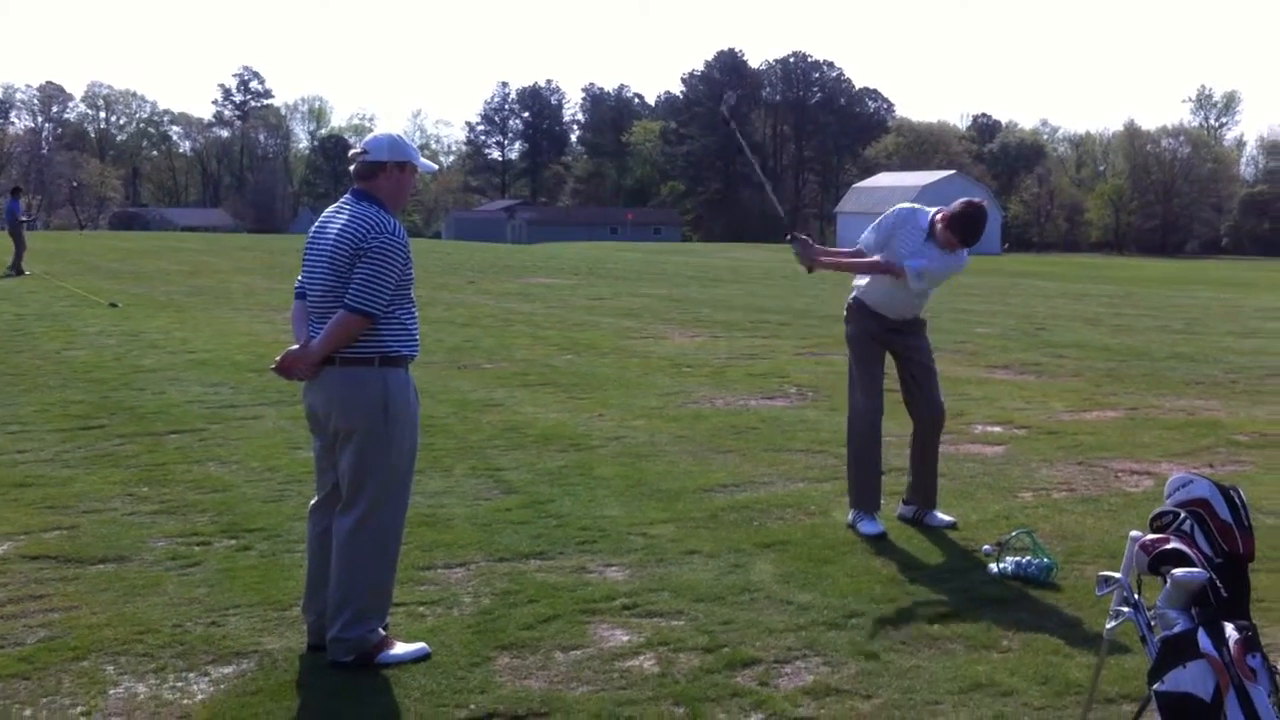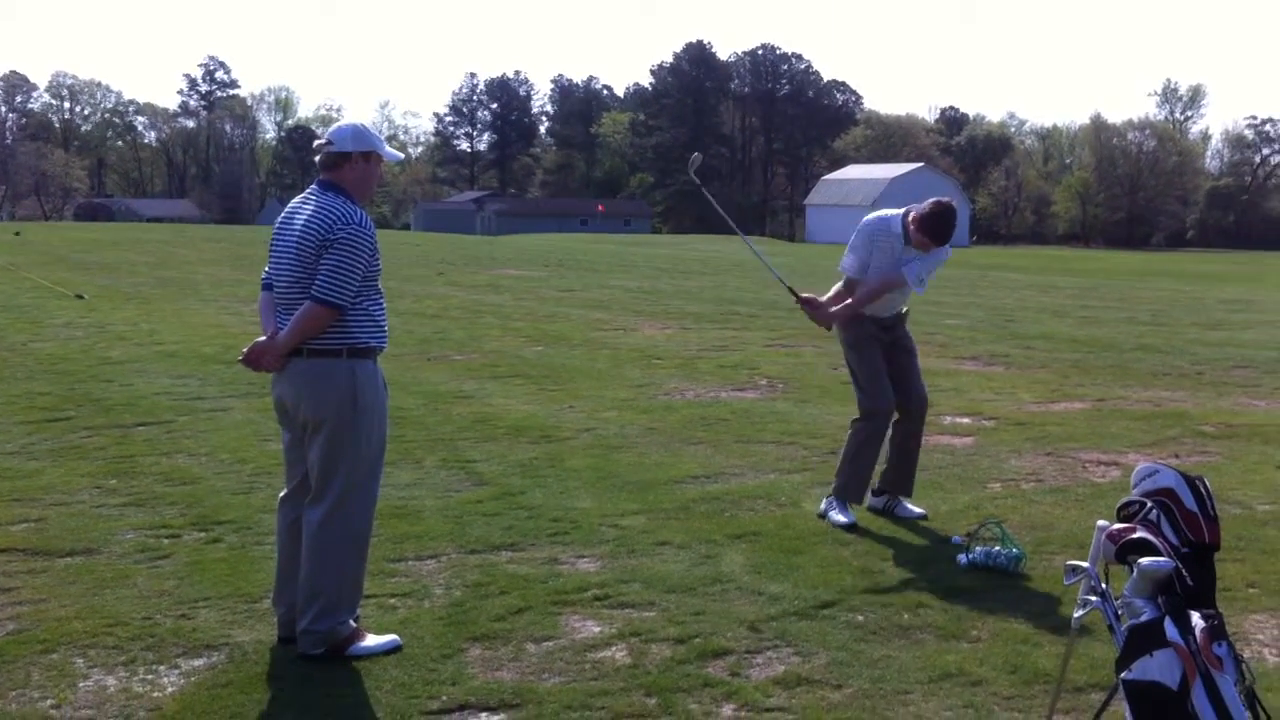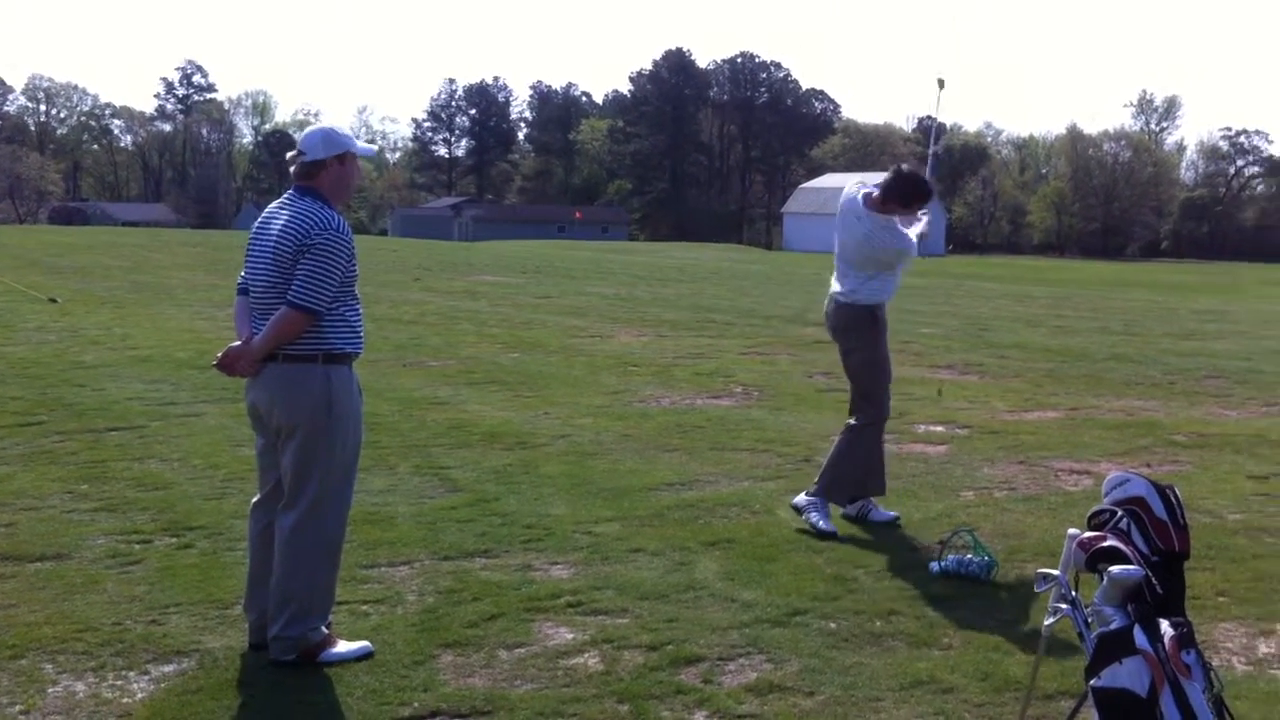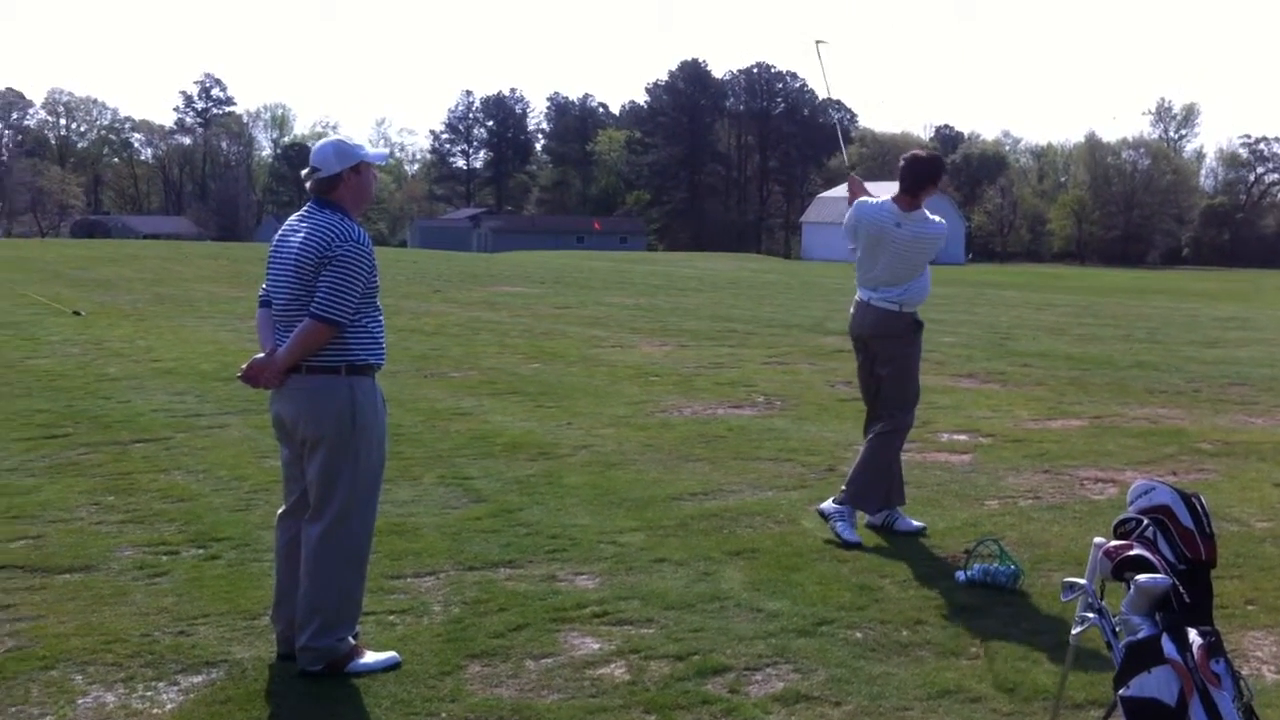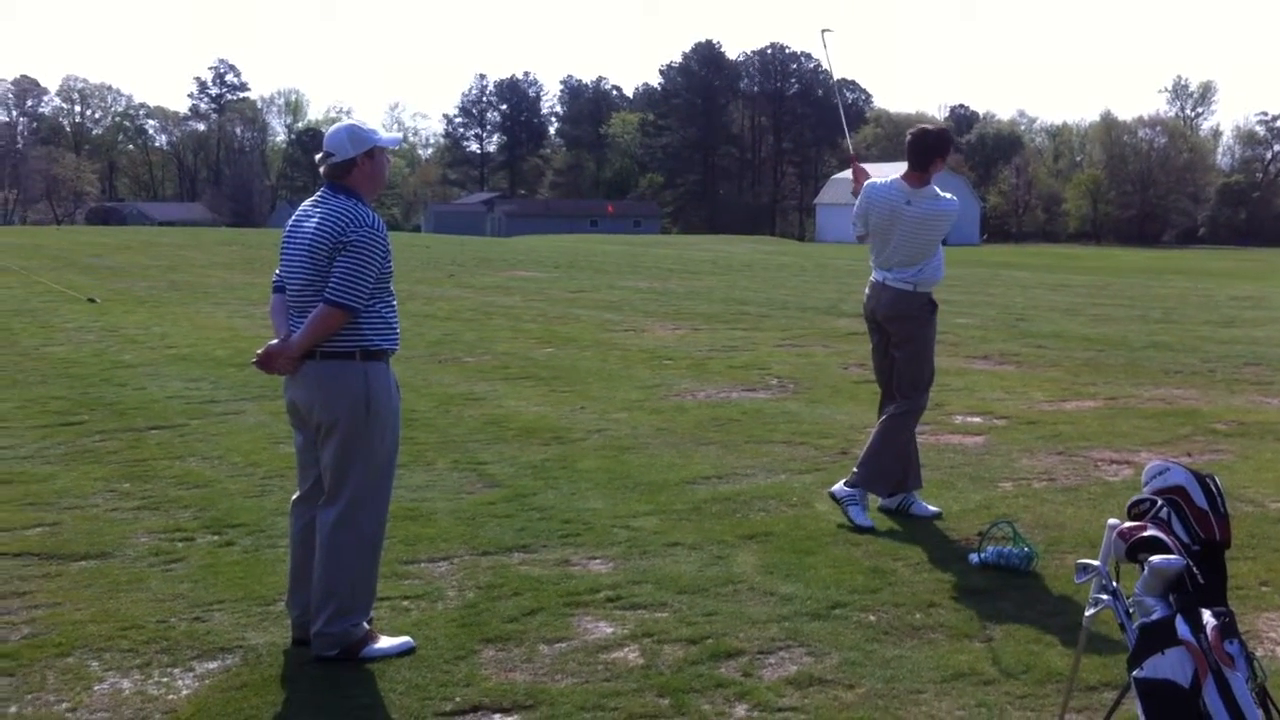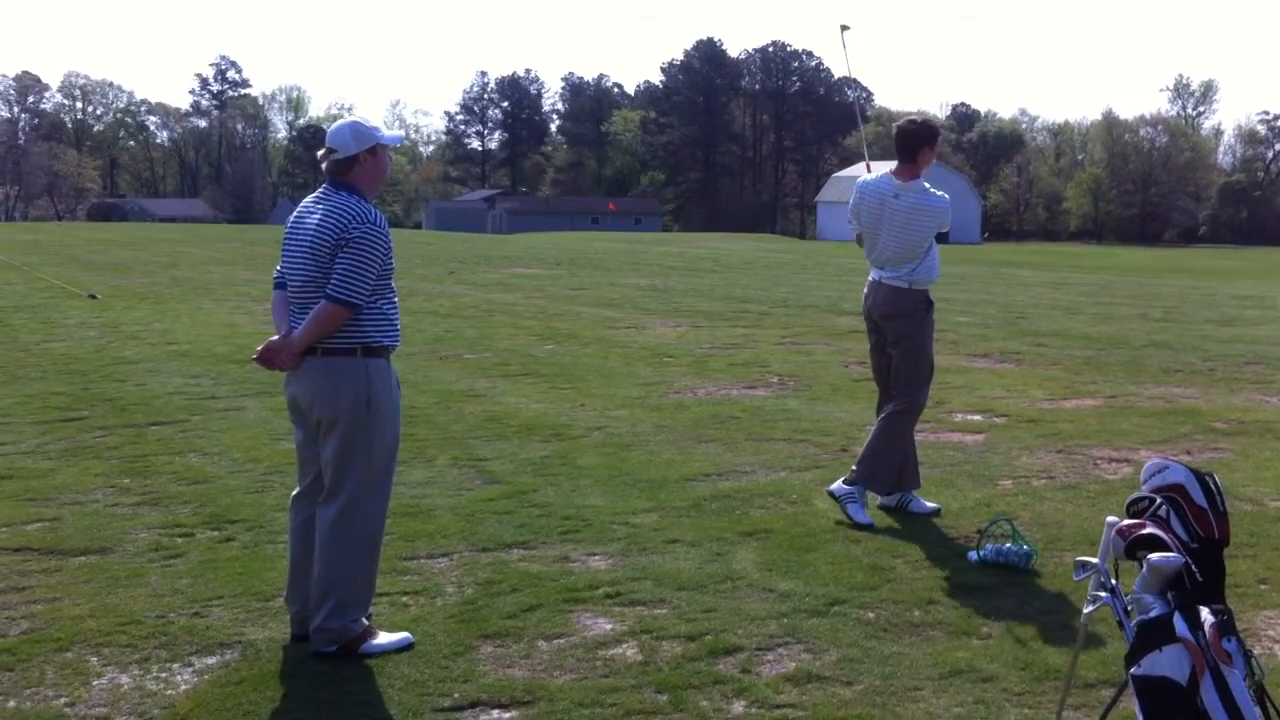
dt=0.4s
person 1, frame 1
left shoulder: (326, 221)
right shoulder: (385, 232)
left elbow: (303, 297)
right elbow: (357, 314)
left wrist: (305, 352)
right wrist: (309, 357)
left hip: (326, 383)
right hip: (373, 384)
left knee: (331, 505)
right knee: (371, 512)
left ankle: (324, 624)
right ankle: (355, 638)
person 1, frame 2
left shoulder: (293, 211)
right shoulder: (351, 221)
left elbow: (270, 288)
right elbow: (325, 305)
left wrist: (274, 343)
right wrist: (277, 348)
left hip: (295, 375)
right hip: (342, 375)
left knee: (301, 496)
right knee: (340, 504)
left ankle: (294, 616)
right ankle: (326, 630)
person 1, frame 3
left shoulder: (270, 216)
right shoulder: (329, 227)
left elbow: (246, 293)
right elbow: (301, 310)
left wrist: (247, 348)
right wrist: (252, 354)
left hip: (269, 380)
right hip: (316, 381)
left knee: (273, 502)
right knee: (313, 510)
left ankle: (266, 622)
right ankle: (297, 636)
person 1, frame 4
left shoulder: (291, 230)
right shoulder: (349, 238)
left elbow: (268, 304)
right elbow: (324, 322)
left wrist: (271, 360)
right wrist: (276, 366)
left hip: (294, 392)
right hip: (339, 392)
left knee: (300, 513)
right knee: (339, 521)
left ankle: (294, 632)
right ankle: (325, 646)
person 1, frame 5
left shoulder: (303, 215)
right shoulder: (362, 224)
left elbow: (282, 291)
right elbow: (338, 307)
left wrist: (284, 345)
right wrist: (291, 351)
left hip: (308, 378)
right hip: (353, 378)
left knee: (314, 500)
right knee: (353, 506)
left ankle: (309, 618)
right ankle: (340, 632)
person 1, frame 6
left shoulder: (305, 211)
right shoulder: (365, 221)
left elbow: (283, 286)
right elbow: (340, 304)
left wrist: (286, 341)
right wrist: (293, 348)
left hip: (309, 374)
right hip: (355, 375)
left knee: (314, 495)
right knee: (353, 502)
left ankle: (307, 614)
right ankle: (338, 628)
person 2, frame 1
left shoulder: (955, 260)
right shoulder: (905, 215)
left elbow: (885, 268)
right elbow: (860, 253)
left wrist: (823, 262)
right wrist: (819, 253)
left hip: (908, 325)
right hip: (866, 316)
left knee: (931, 412)
right knee: (866, 412)
left ankle: (917, 503)
right ankle: (862, 508)
person 2, frame 2
left shoulder: (937, 249)
right shoulder: (874, 227)
left elbow: (883, 289)
right elbow: (851, 282)
left wrist: (835, 309)
right wrist: (827, 305)
left hip: (891, 320)
right hip: (859, 322)
left knee: (914, 406)
right knee: (877, 408)
left ankle: (887, 493)
right ankle: (838, 499)
person 2, frame 3
left shoulder: (852, 194)
right shoulder: (897, 241)
right elbow: (913, 238)
left wrist: (906, 220)
right wrist: (919, 225)
left hip: (841, 306)
right hip: (861, 317)
left knee: (867, 405)
right knee: (871, 411)
left ankle: (857, 497)
right ankle: (816, 496)
person 2, frame 4
left shoulder: (864, 211)
right shoulder: (936, 231)
left hip: (863, 314)
right hip: (898, 324)
left knee: (880, 415)
right knee: (896, 419)
left ankle: (882, 507)
right ankle: (844, 503)
person 2, frame 5
left shoulder: (873, 191)
right shoulder: (947, 208)
left hip: (877, 295)
right hip: (913, 305)
left knee: (895, 397)
right knee: (909, 401)
left ankle: (897, 490)
right ankle: (855, 485)
person 2, frame 6
left shoulder: (865, 187)
right shoulder: (937, 204)
left hip: (875, 293)
right hip: (909, 303)
left knee: (893, 396)
right knee: (908, 399)
left ankle: (897, 488)
right ankle: (854, 483)
